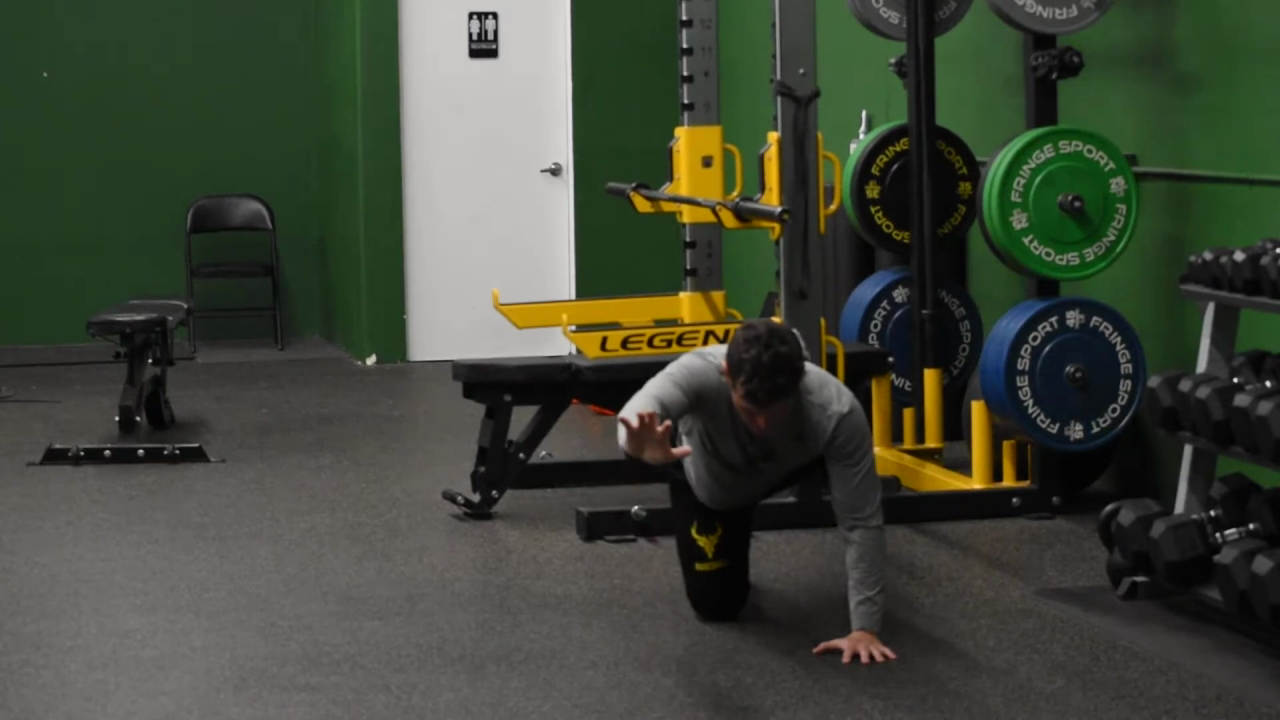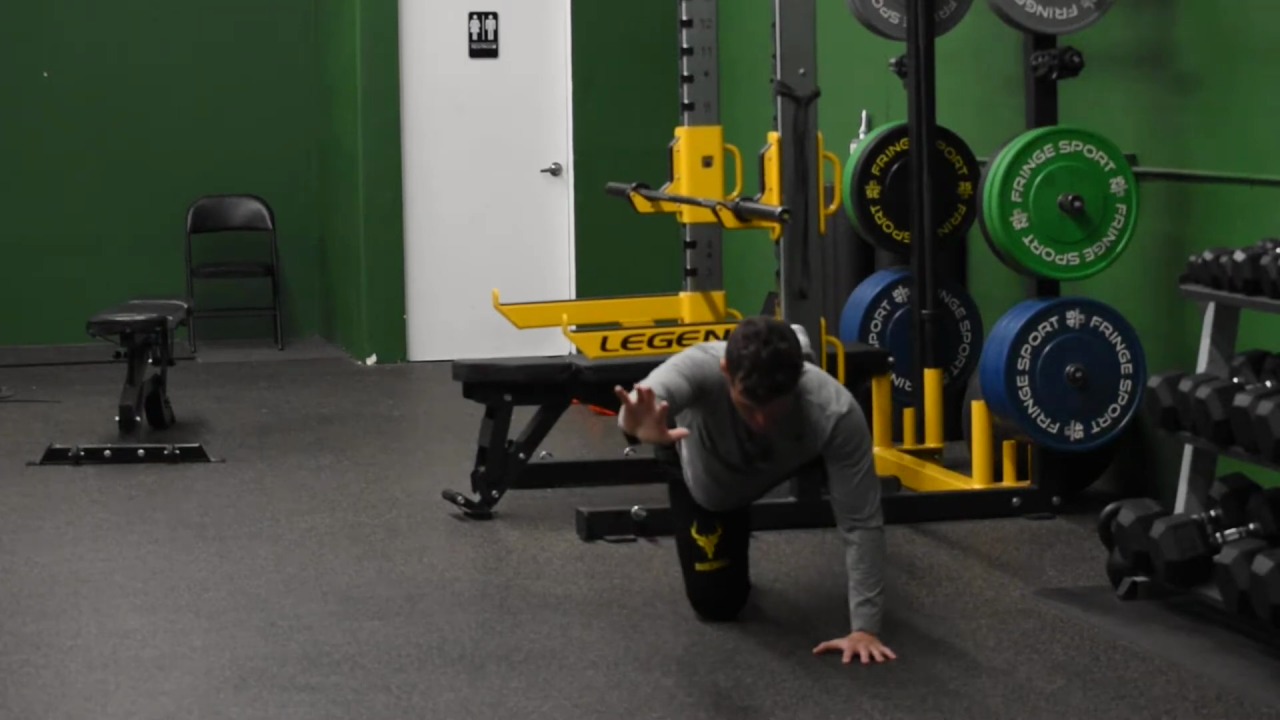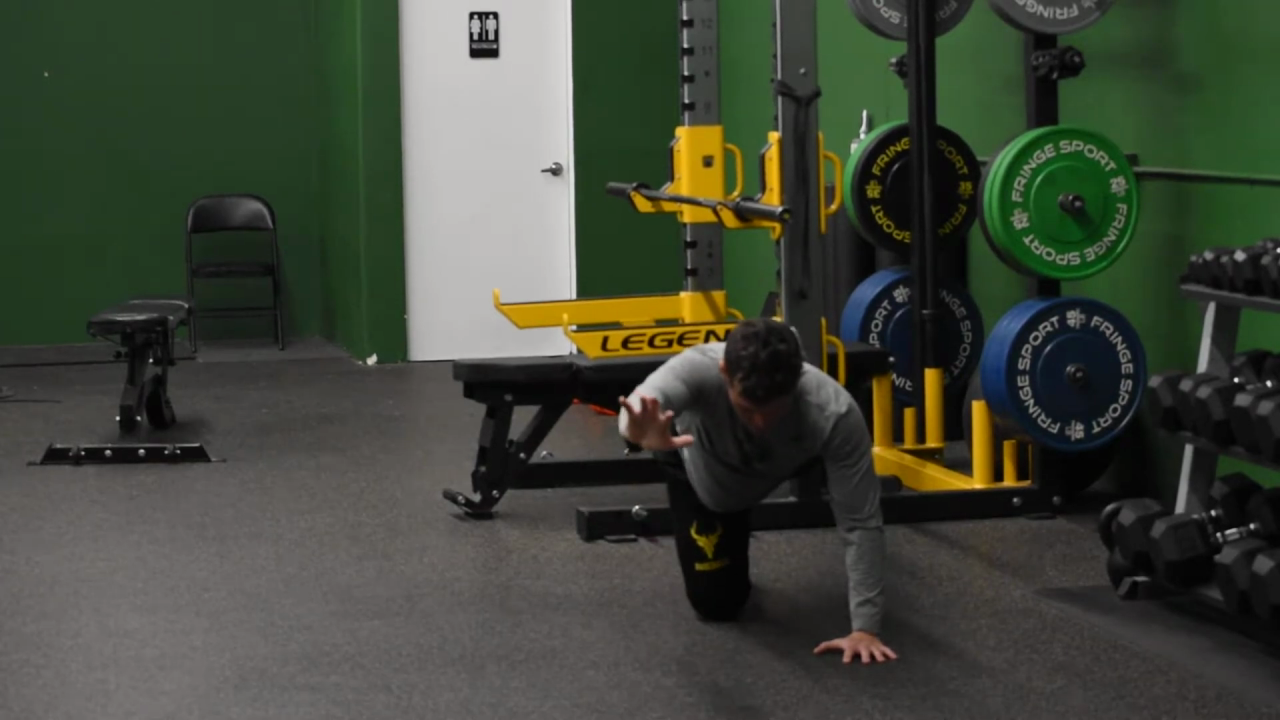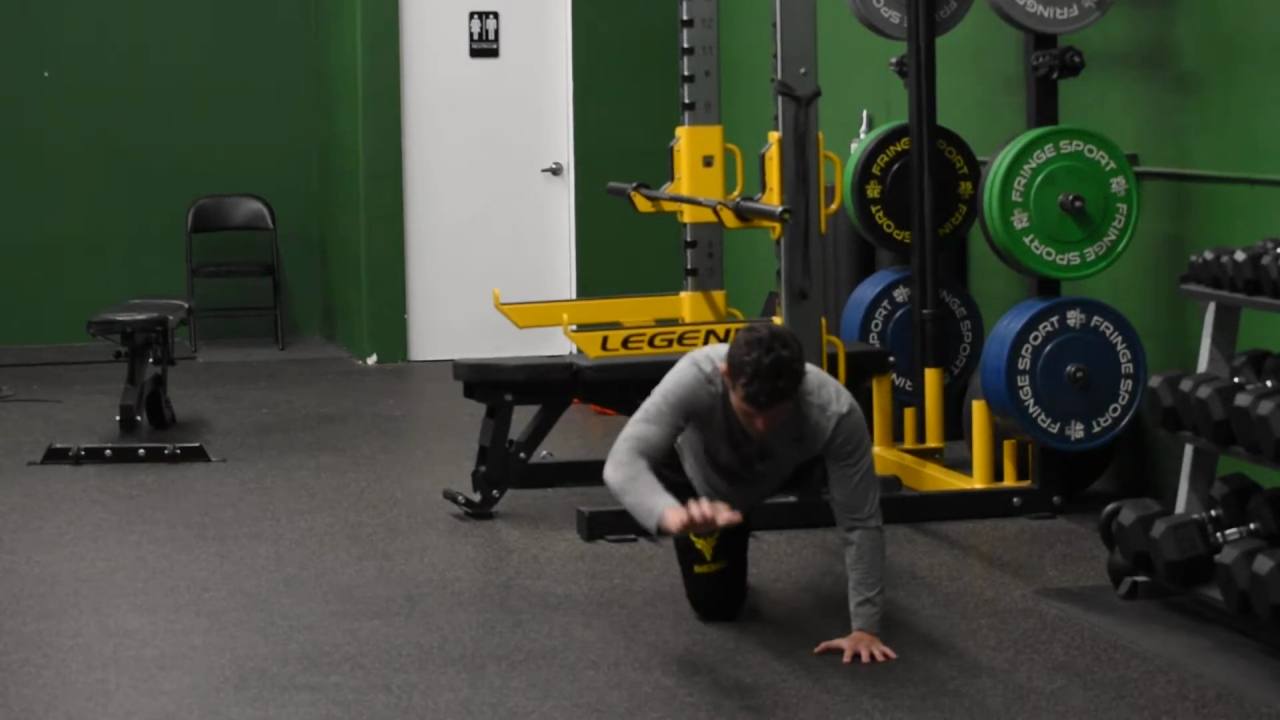
dt=0.2s
person 1, frame 1
left shoulder: (837, 412)
right shoulder: (701, 372)
left elbow: (862, 522)
right elbow: (644, 409)
left wrist: (865, 628)
right wrist: (639, 445)
left hip: (788, 466)
right hip: (704, 472)
right knee: (716, 603)
person 1, frame 2
left shoulder: (835, 412)
right shoulder: (702, 366)
left elbow: (861, 522)
right elbow: (652, 395)
left wrist: (865, 628)
right wrist: (638, 424)
left hip: (785, 462)
right hip: (703, 467)
right knee: (717, 603)
person 1, frame 3
left shoulder: (834, 412)
right shoulder: (701, 369)
left elbow: (861, 522)
right elbow: (647, 401)
left wrist: (865, 628)
right wrist: (640, 433)
left hip: (783, 464)
right hip: (701, 469)
right knee: (717, 603)
person 1, frame 4
left shoulder: (834, 413)
right shoulder: (697, 378)
left elbow: (861, 522)
right elbow: (622, 465)
left wrist: (865, 628)
right wrist: (671, 514)
left hip: (784, 467)
right hip: (699, 473)
right knee: (716, 604)
